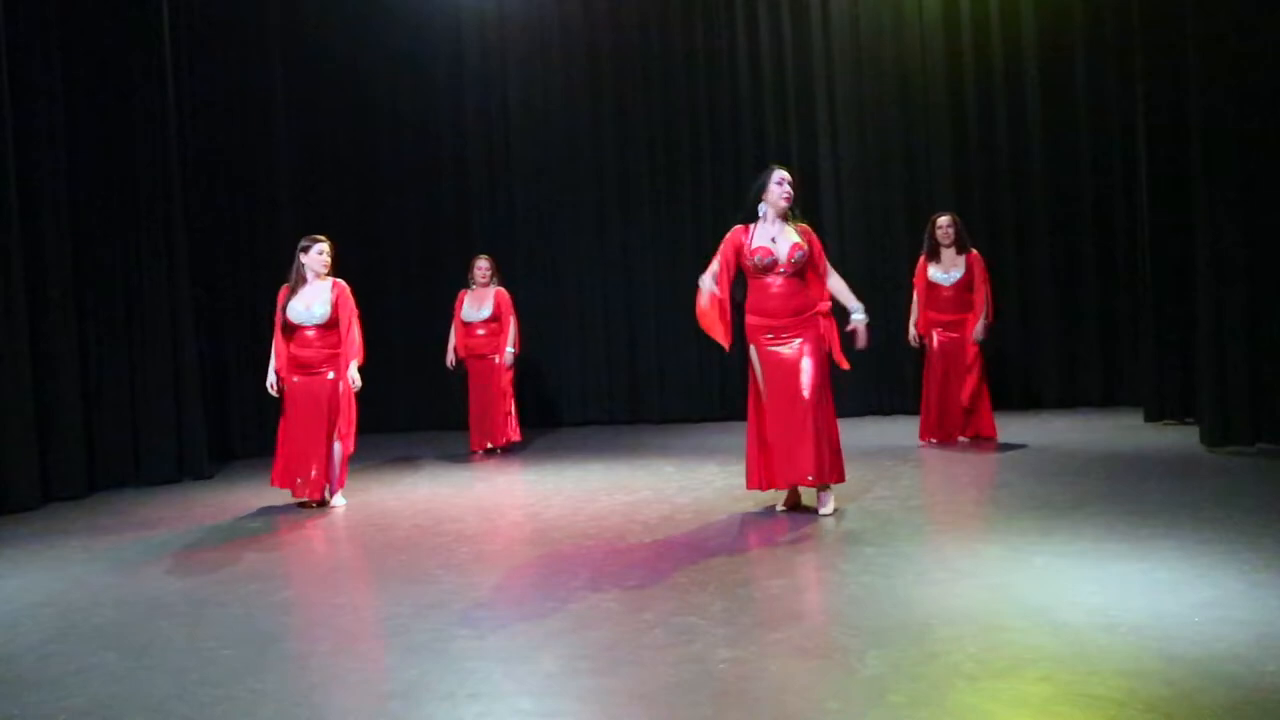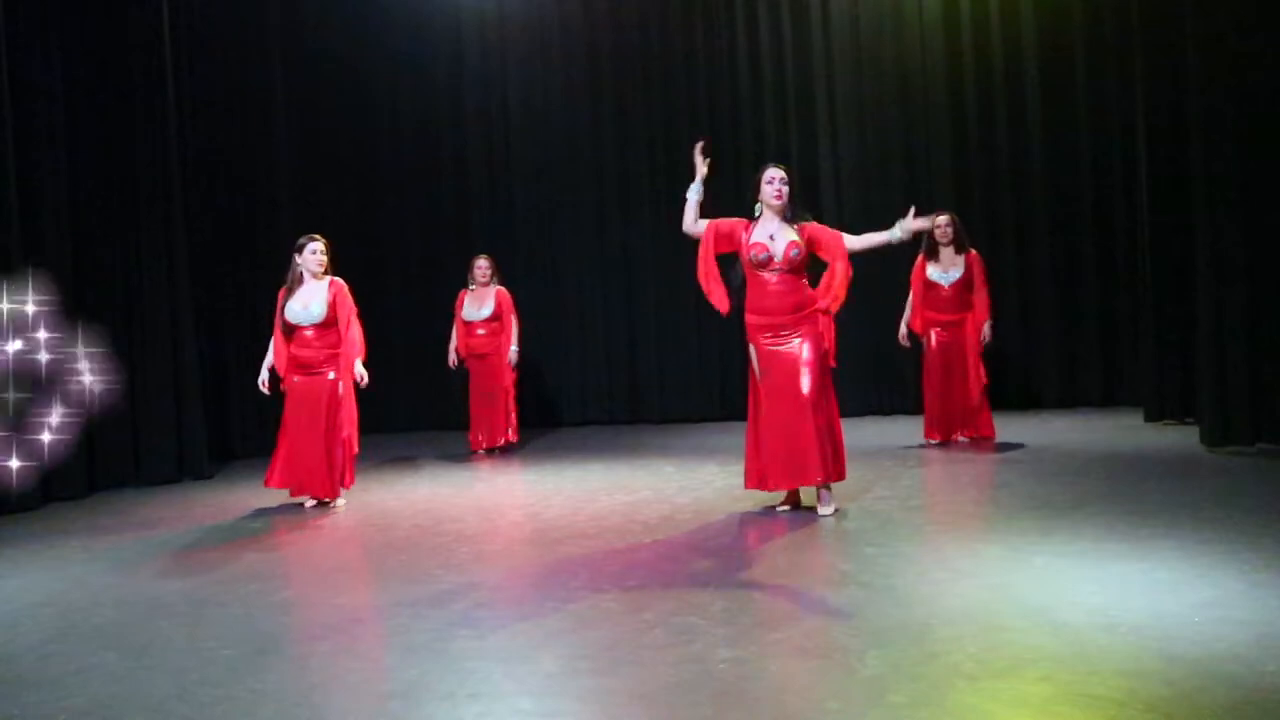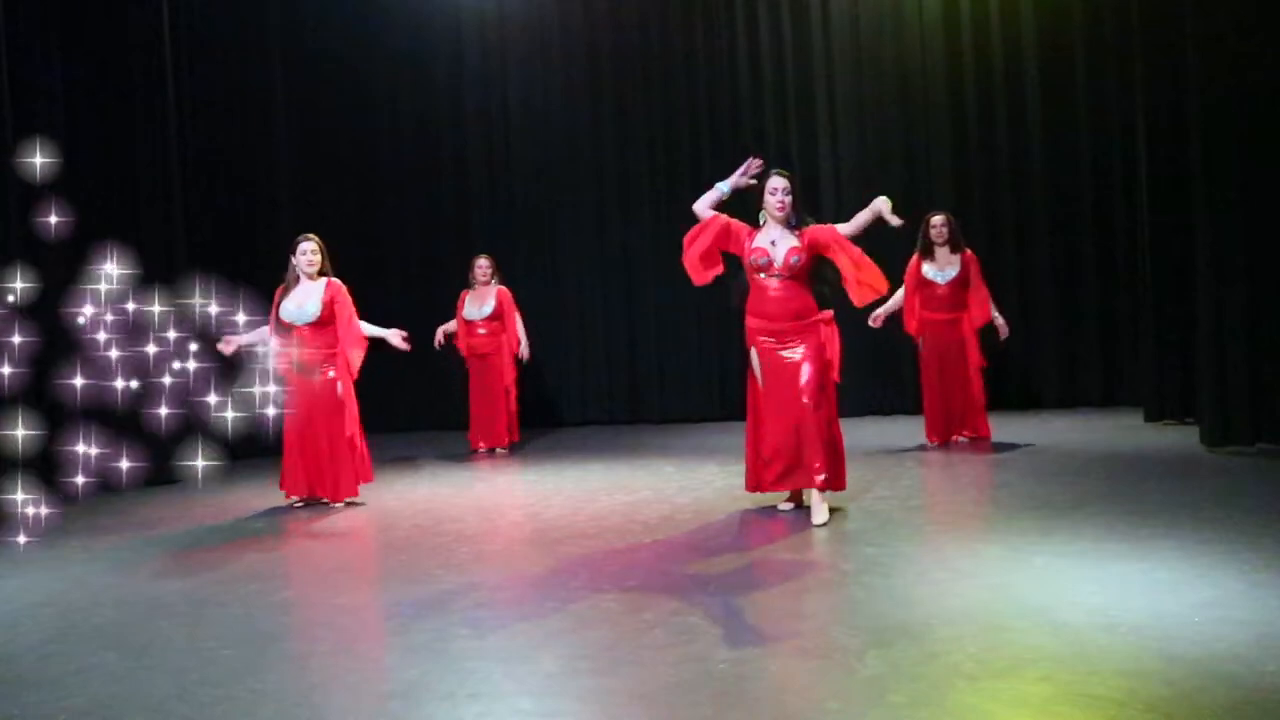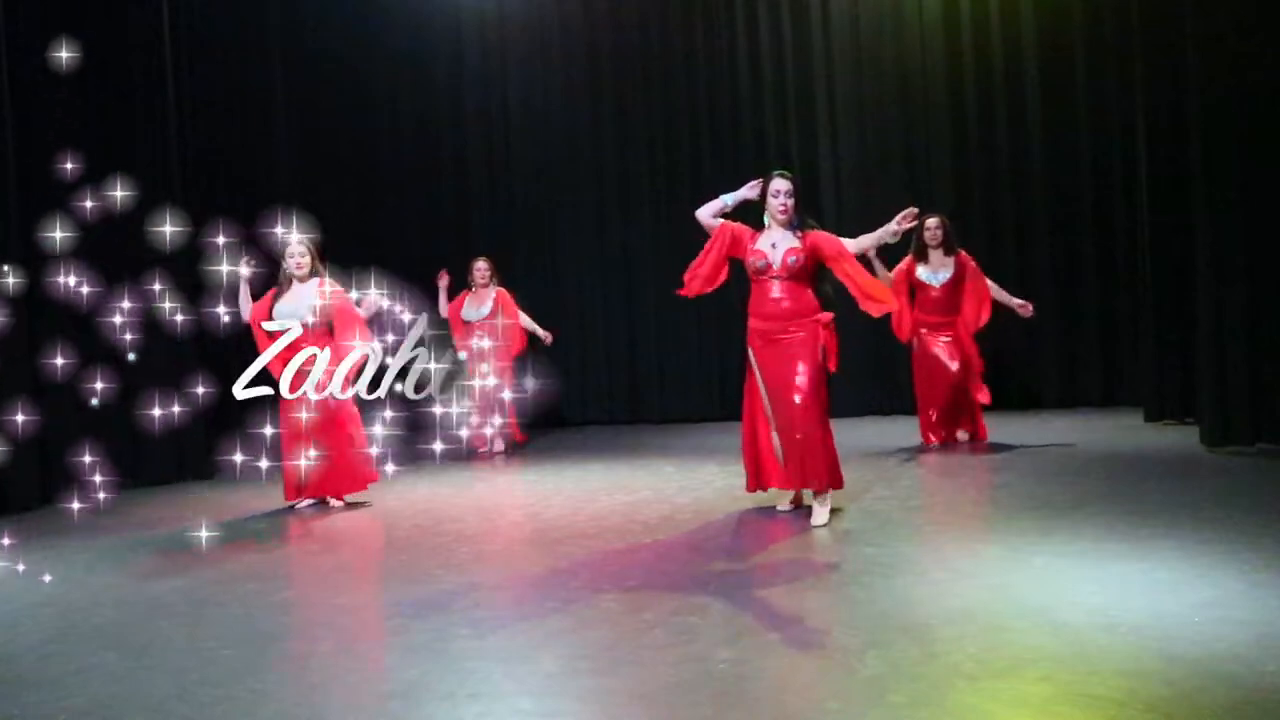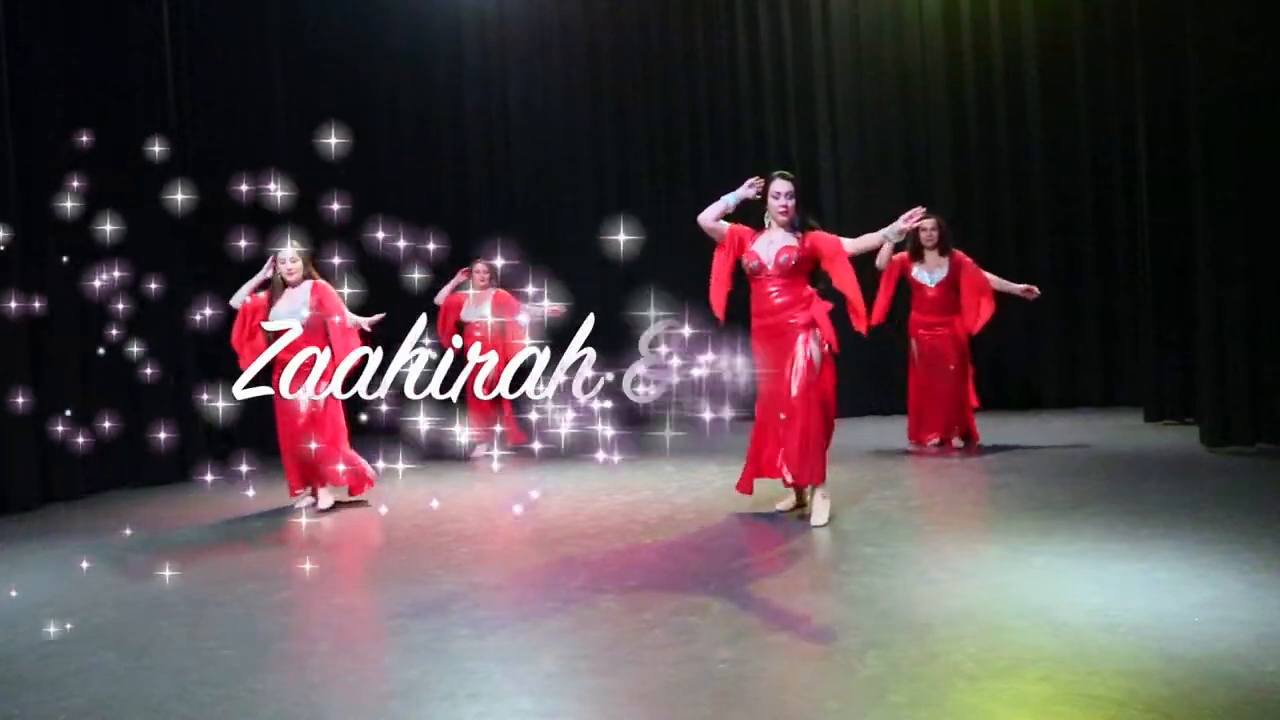
dt=0.2s
person 1, frame 1
left shoulder: (803, 233)
right shoulder: (740, 235)
left elbow: (829, 277)
right elbow: (714, 274)
left wrist: (857, 312)
right wrist: (707, 286)
left hip: (804, 329)
right hip: (764, 333)
left knee: (810, 403)
right knee: (773, 408)
left ankle: (823, 484)
right ankle: (789, 487)
person 1, frame 2
left shoulder: (805, 232)
right shoulder: (740, 230)
left elbow: (852, 243)
right elbow: (690, 227)
left wrist: (897, 232)
right wrist: (699, 182)
left hip: (803, 326)
right hip: (763, 331)
left knee: (810, 399)
right knee: (774, 405)
left ankle: (823, 483)
right ankle: (789, 485)
person 1, frame 3
left shoulder: (809, 236)
right shoulder: (743, 235)
left elbow: (851, 228)
right elbow: (700, 210)
left wrist: (877, 207)
right wrist: (732, 183)
left hip: (805, 334)
right hip: (763, 336)
left knee: (809, 407)
right knee: (772, 412)
left ankle: (818, 490)
right ankle: (792, 487)
person 1, frame 4
left shoulder: (810, 239)
right shoulder: (746, 238)
left elbow: (853, 247)
right elbow: (702, 216)
left wrist: (885, 232)
right wrist: (739, 196)
left hip: (803, 334)
right hip: (763, 338)
left knee: (804, 408)
right knee: (771, 414)
left ankle: (820, 493)
right ankle: (793, 488)
person 1, frame 5
left shoulder: (809, 240)
right shoulder: (746, 238)
left elbow: (854, 246)
right elbow: (705, 220)
left wrist: (891, 231)
right wrist: (739, 195)
left hip: (804, 329)
right hip: (766, 335)
left knee: (804, 403)
right knee: (776, 410)
left ankle: (818, 490)
right ankle: (797, 488)
person 2, frame 1
left shoulder: (338, 288)
right shoulder: (287, 292)
left elbow: (350, 331)
right elbow: (280, 334)
left wrist: (353, 366)
right wrist: (272, 369)
left hip: (331, 370)
right hip: (297, 372)
left knee: (334, 429)
right knee: (302, 431)
left ankle: (335, 489)
right ankle: (312, 490)
person 2, frame 2
left shoulder: (336, 286)
right shoulder: (287, 292)
left elbow: (350, 329)
right elbow: (279, 334)
left wrist: (357, 363)
right wrist: (265, 367)
left hip: (332, 370)
right hip: (298, 373)
left knee: (335, 430)
right knee: (302, 431)
left ankle: (336, 490)
right ankle: (312, 489)
person 2, frame 3
left shoulder: (333, 287)
right shoulder: (284, 292)
left elbow: (353, 325)
right elbow: (274, 330)
left wrist: (385, 333)
right wrist: (240, 341)
left hip: (330, 369)
right hip: (298, 371)
left knee: (335, 429)
right knee: (301, 430)
left ankle: (338, 490)
right ankle: (308, 489)
person 2, frame 4
left shoulder: (326, 287)
right shoulder: (278, 294)
left elbow: (353, 317)
right elbow: (250, 317)
left wrist: (367, 309)
right wrist: (244, 281)
right hip: (292, 372)
left knee: (331, 428)
right knee: (297, 432)
left ankle: (336, 489)
right ankle: (309, 490)
person 2, frame 5
left shoulder: (319, 289)
right shoulder: (272, 297)
left elbow: (342, 318)
right elbow: (236, 304)
left wrist: (360, 320)
right wrist: (260, 278)
left hip: (316, 370)
right hip: (285, 373)
left knee: (314, 426)
right knee: (293, 432)
left ankle: (325, 485)
right ankle: (308, 488)
person 3, frame 1
left shoulder: (971, 257)
right shoulder: (926, 260)
left elbow: (982, 292)
right elbow: (918, 294)
left wrist: (981, 322)
right wrist: (912, 324)
left hip: (965, 326)
right hip: (936, 327)
left knee: (966, 377)
right knee: (938, 377)
left ankle: (967, 430)
right ankle: (938, 432)
person 3, frame 2
left shoulder: (970, 257)
right shoulder: (924, 259)
left elbow: (981, 292)
right elbow: (915, 294)
left wrist: (986, 321)
right wrist: (904, 323)
left hip: (964, 325)
right hip: (934, 326)
left knee: (965, 377)
right knee: (937, 377)
left ankle: (967, 430)
right ankle: (939, 431)
person 3, frame 3
left shoulder: (966, 256)
right shoulder: (919, 259)
left elbow: (979, 290)
right elbow: (906, 290)
left wrist: (995, 316)
right wrist: (884, 310)
left hip: (959, 324)
right hip: (930, 326)
left knee: (962, 376)
right knee: (934, 378)
left ankle: (966, 429)
right ankle: (939, 433)
person 3, frame 4
left shoulder: (960, 258)
right shoulder: (913, 262)
left elbow: (983, 284)
right elbow: (890, 283)
left wrist: (1013, 302)
right wrist: (874, 258)
left hip: (953, 328)
right hip: (924, 329)
left knee: (958, 374)
right knee: (929, 379)
left ankle: (963, 427)
right ankle: (935, 433)
person 3, frame 5
left shoulder: (955, 258)
right shoulder: (907, 260)
left elbow: (983, 278)
right elbow: (881, 264)
left wrist: (1017, 288)
left hip: (950, 327)
right hip: (922, 329)
left knee: (953, 377)
right knee: (925, 380)
left ankle: (956, 431)
right ankle: (932, 433)
person 4, frame 1
left shoulder: (500, 293)
right shoulder: (463, 296)
left elbow: (510, 322)
right elbow: (456, 325)
left wrist: (509, 349)
right wrist: (450, 349)
left hip: (496, 352)
right hip: (473, 354)
left knee: (498, 395)
right knee: (478, 397)
left ankle: (500, 441)
right ankle: (482, 443)
person 4, frame 2
left shoulder: (500, 293)
right shoulder: (464, 296)
left elbow: (511, 321)
right elbow: (457, 325)
left wrist: (513, 348)
right wrist: (452, 349)
left hip: (497, 352)
right hip: (474, 354)
left knee: (499, 395)
right knee: (479, 397)
left ankle: (501, 441)
right ankle: (482, 442)
person 4, frame 3
left shoulder: (501, 292)
right shoulder: (466, 295)
left elbow: (514, 318)
right elbow: (458, 322)
left wrist: (523, 341)
right wrist: (442, 329)
left hip: (498, 351)
right hip: (475, 353)
left knee: (499, 394)
right knee: (479, 396)
left ankle: (502, 441)
right ankle: (483, 442)
person 4, frame 4
left shoulder: (499, 294)
right shoulder: (465, 296)
left elbow: (517, 315)
right elbow: (446, 313)
left wrist: (539, 331)
right wrist: (442, 289)
left hip: (496, 351)
right hip: (475, 353)
left knee: (496, 393)
right knee: (480, 396)
left ankle: (500, 437)
right ankle: (484, 439)
person 4, frame 5
left shoulder: (498, 295)
right shoulder: (463, 297)
left elbow: (519, 309)
right elbow: (439, 301)
left wrist: (545, 310)
right wrist: (456, 281)
left hip: (493, 352)
left knee: (484, 392)
right knee: (477, 394)
left ankle: (485, 440)
right ankle: (484, 437)
